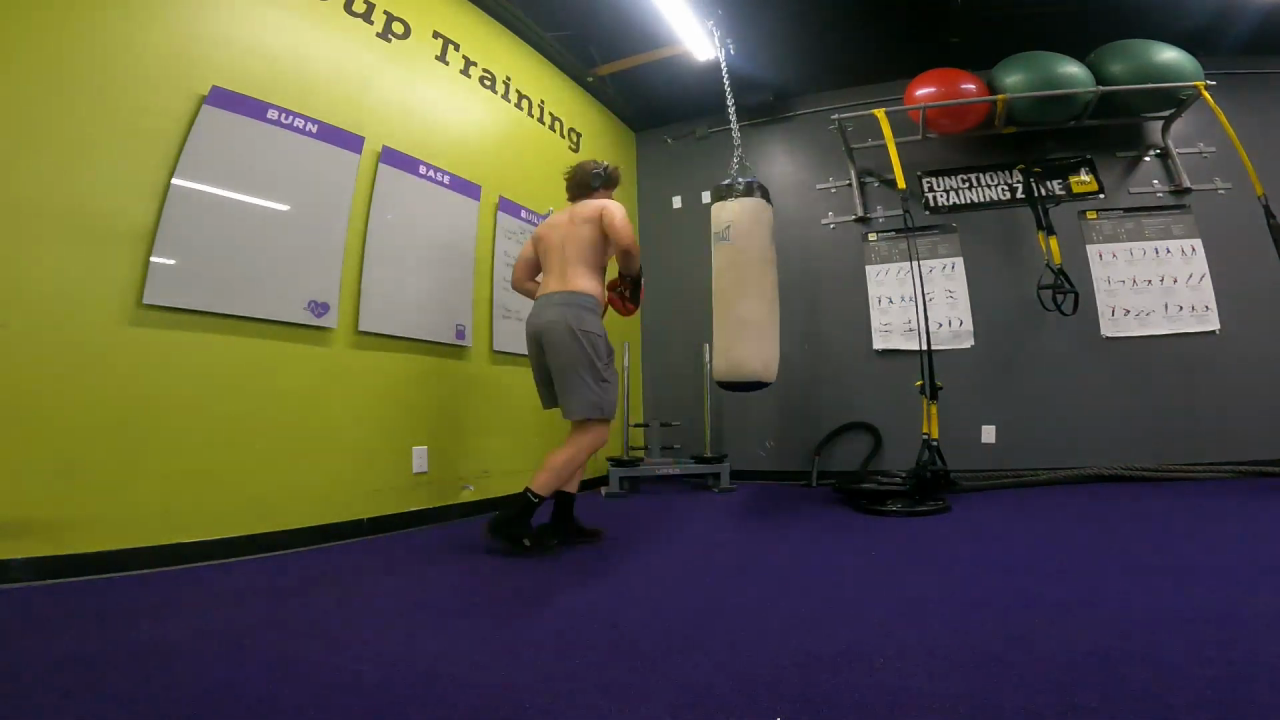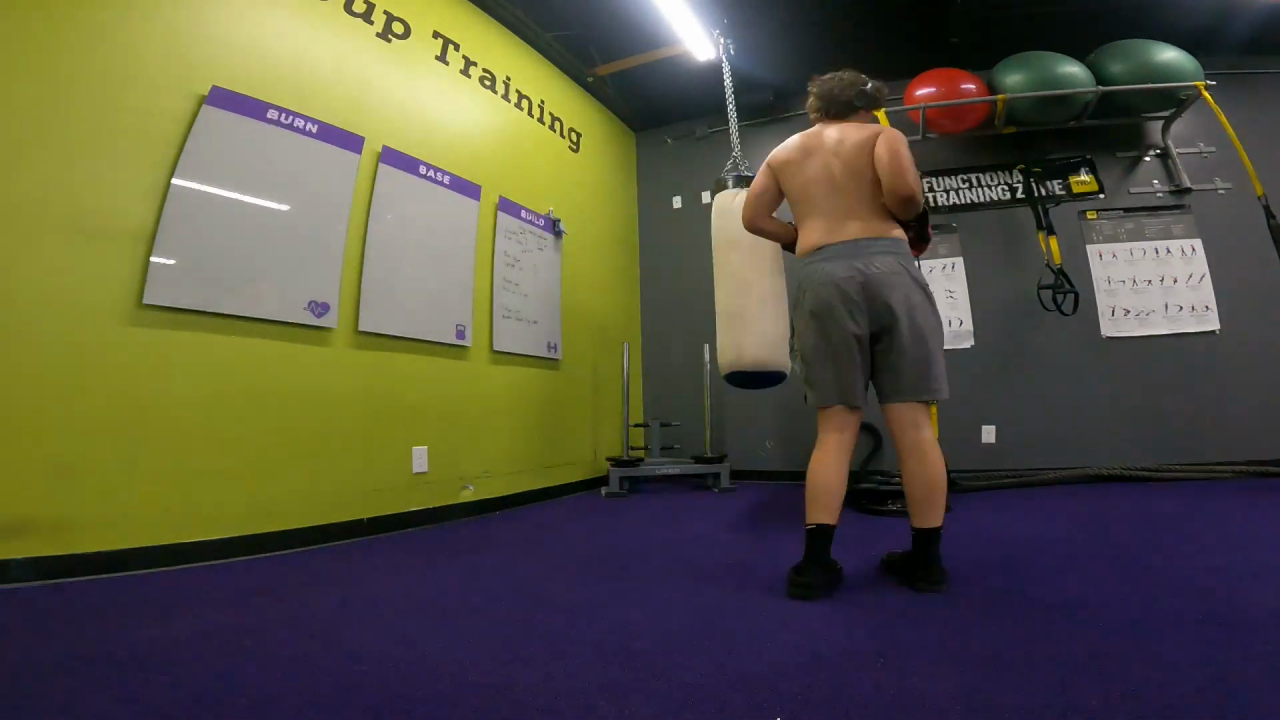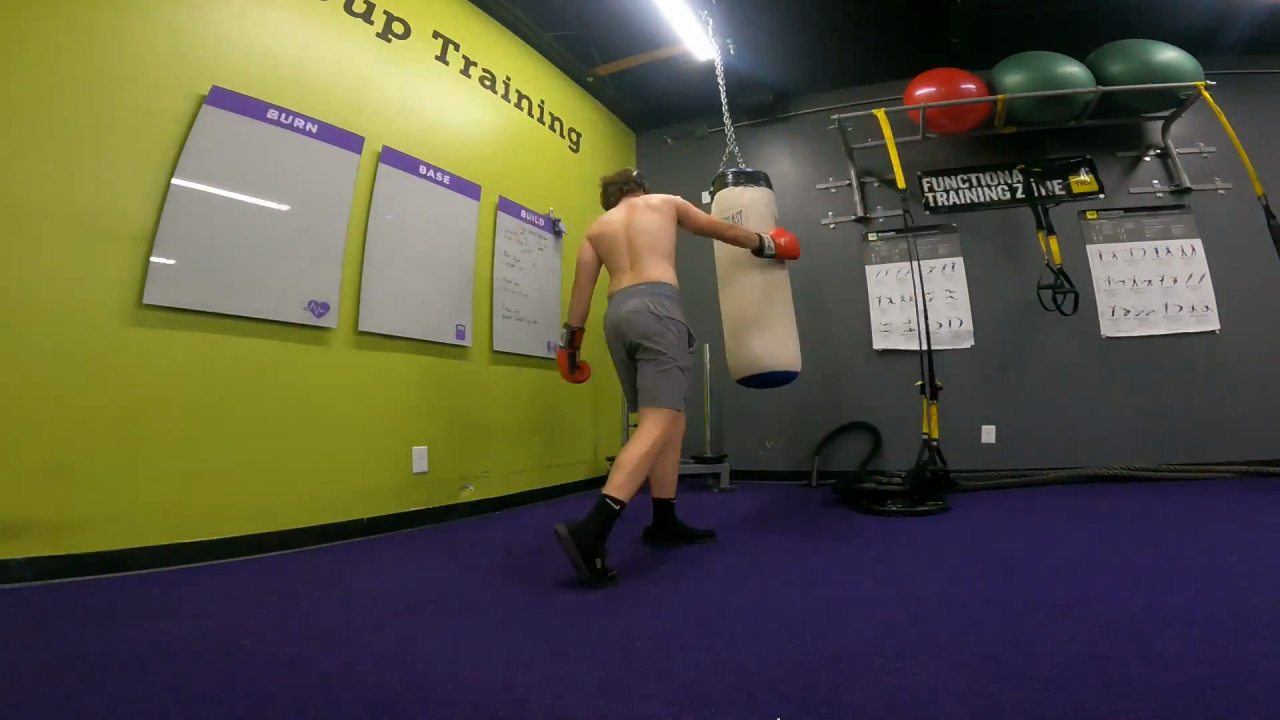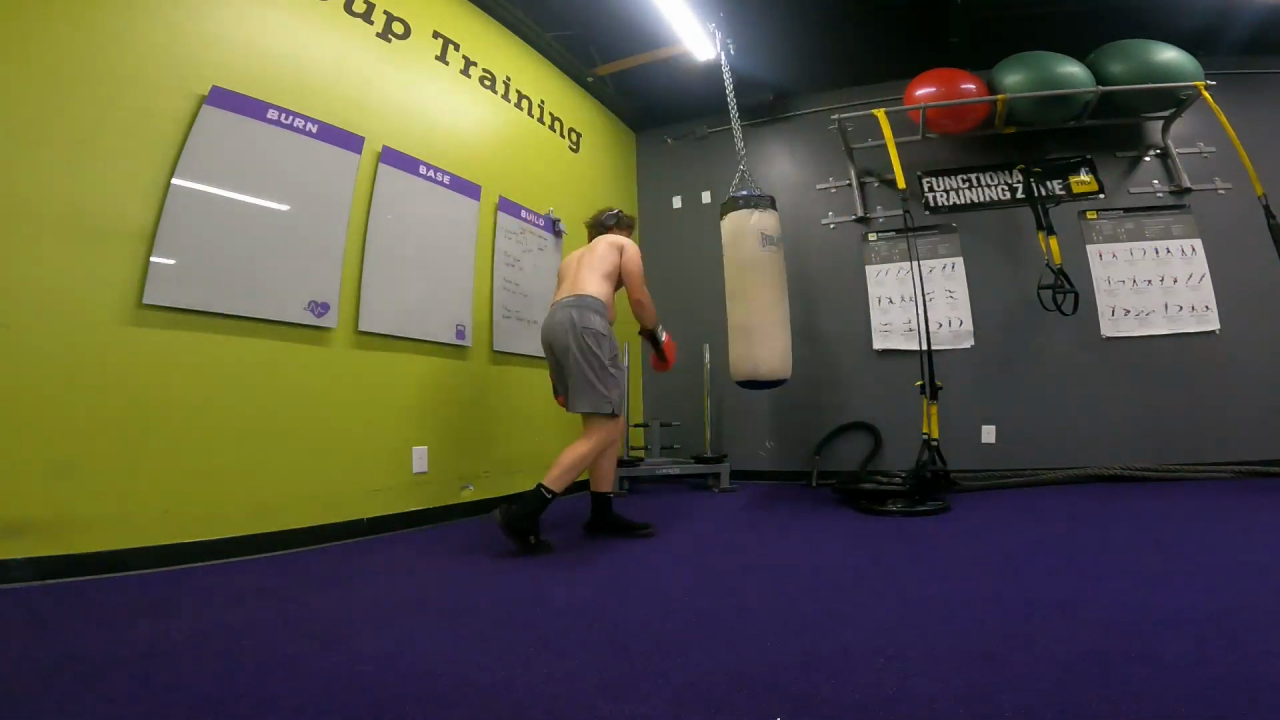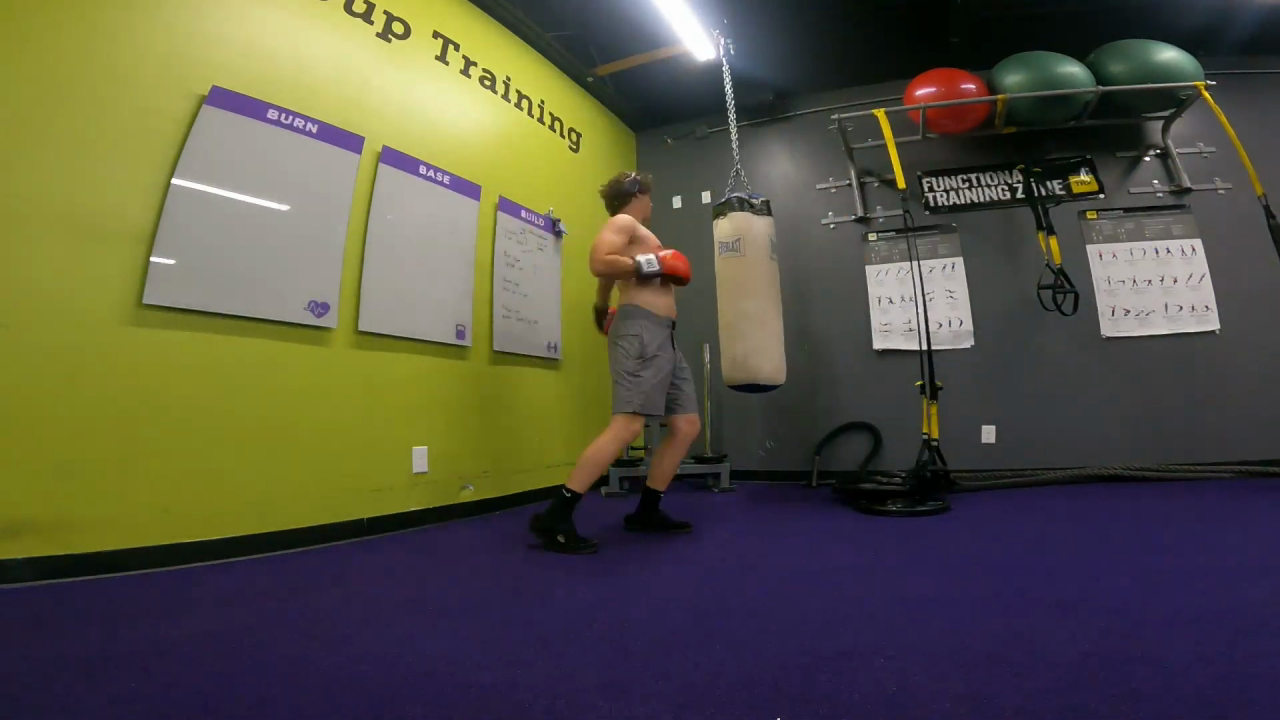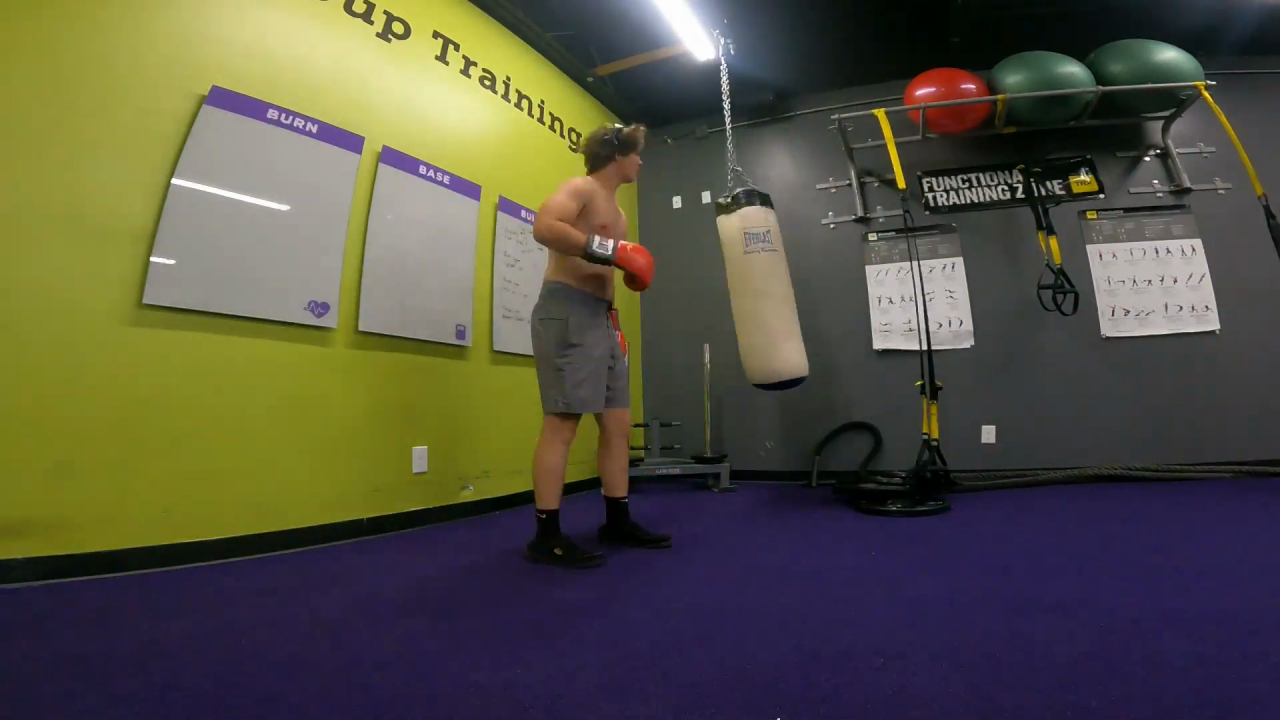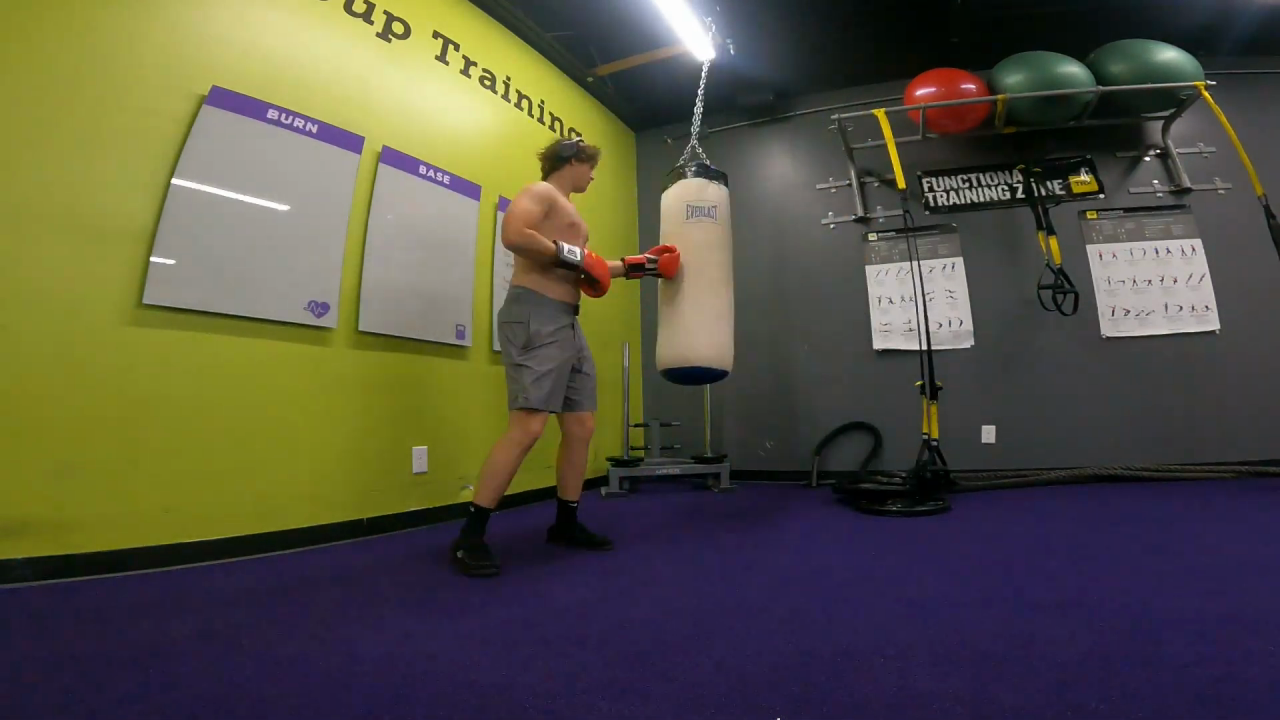
dt=0.3s
person 1, frame 1
left shoulder: (548, 224)
right shoulder: (605, 207)
left elbow: (521, 280)
right elbow: (628, 243)
right wrist: (632, 283)
left hip: (545, 318)
right hip: (578, 320)
left knee: (585, 428)
right knee: (595, 434)
left ankle: (562, 520)
right ankle: (513, 515)
person 1, frame 2
left shoulder: (786, 151)
right shoulder: (881, 136)
left elbow: (753, 217)
right elbow: (903, 188)
right wrist: (911, 221)
left hip: (825, 282)
right hip: (893, 274)
left knee: (836, 425)
right knee: (913, 428)
left ankle: (815, 563)
right ankle: (925, 558)
person 1, frame 3
left shoulder: (598, 228)
right shoulder: (661, 206)
left elbow: (582, 282)
right elbow: (714, 227)
left wrist: (571, 341)
right wrist: (764, 244)
left hip: (623, 319)
right hip: (651, 314)
left knee: (666, 423)
right knee: (658, 427)
left ankle: (663, 521)
right ankle: (591, 529)
person 1, frame 4
left shoulder: (575, 257)
right shoulder: (624, 244)
right elbow: (638, 295)
left wrist: (560, 381)
right wrist: (658, 337)
left hip: (561, 324)
right hip: (584, 324)
left knee: (614, 426)
right knee: (601, 433)
left ankle: (603, 515)
right ankle: (524, 510)
person 1, frame 5
left shoulder: (630, 231)
right shoulder: (624, 222)
left elbow: (605, 300)
right elbow: (601, 262)
right wrist: (657, 265)
left hip: (661, 339)
right hip: (642, 334)
left knee: (687, 428)
right knee: (624, 430)
left ankle: (648, 511)
right ankle: (555, 517)
person 1, frame 6
left shoulder: (614, 209)
right shoulder: (580, 189)
right elbow: (544, 229)
right wrist: (607, 250)
left hip: (598, 321)
right hip: (568, 313)
left knee: (618, 426)
right knee: (562, 424)
left ankle: (619, 523)
right ankle: (546, 536)
person 1, frame 7
left shoulder: (568, 210)
right shoulder: (540, 193)
left elbow: (586, 271)
right elbow: (513, 234)
left wrist: (640, 264)
right wrist: (573, 257)
left hip: (566, 326)
right hip: (534, 319)
left knee: (582, 428)
right knee: (527, 429)
left ankle: (566, 523)
right ankle: (470, 536)
